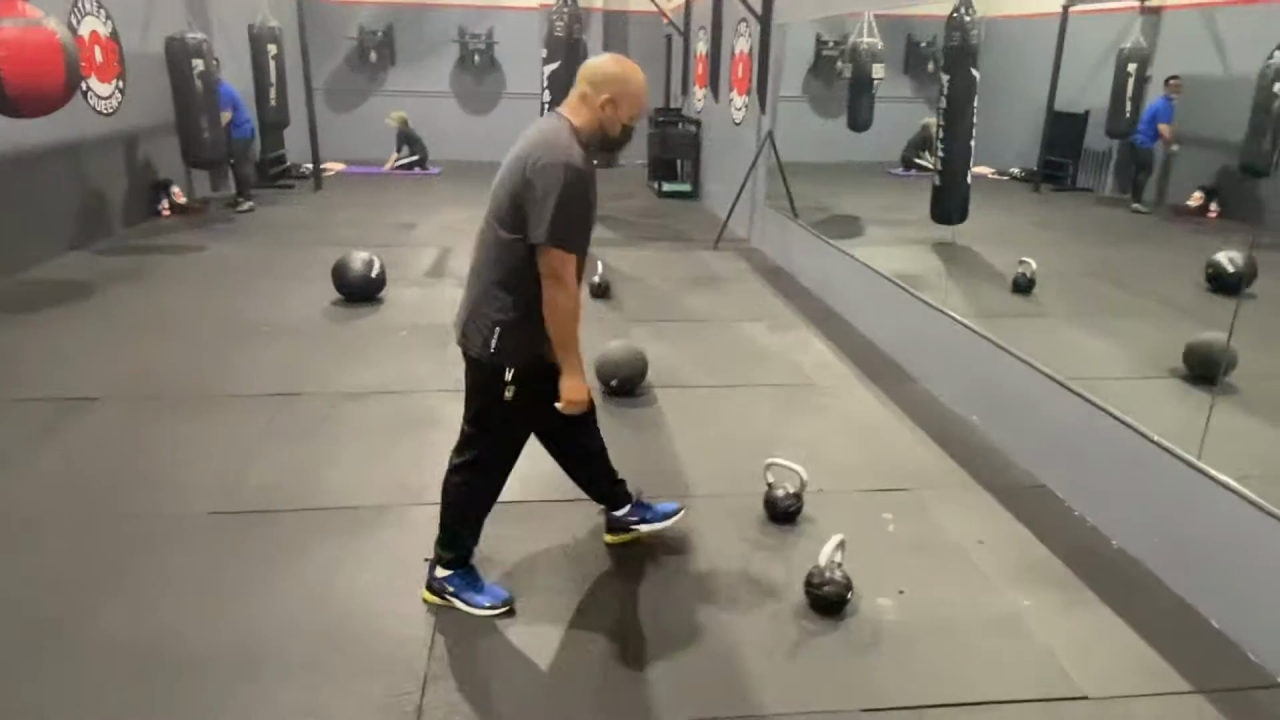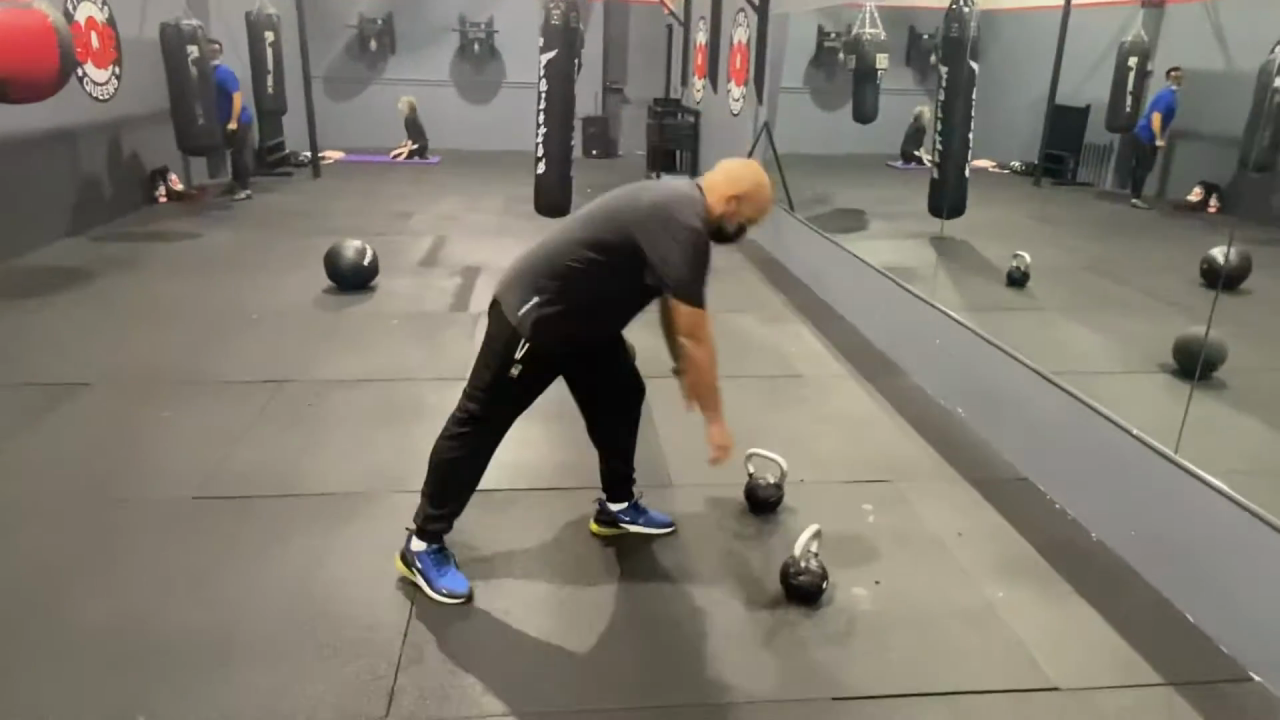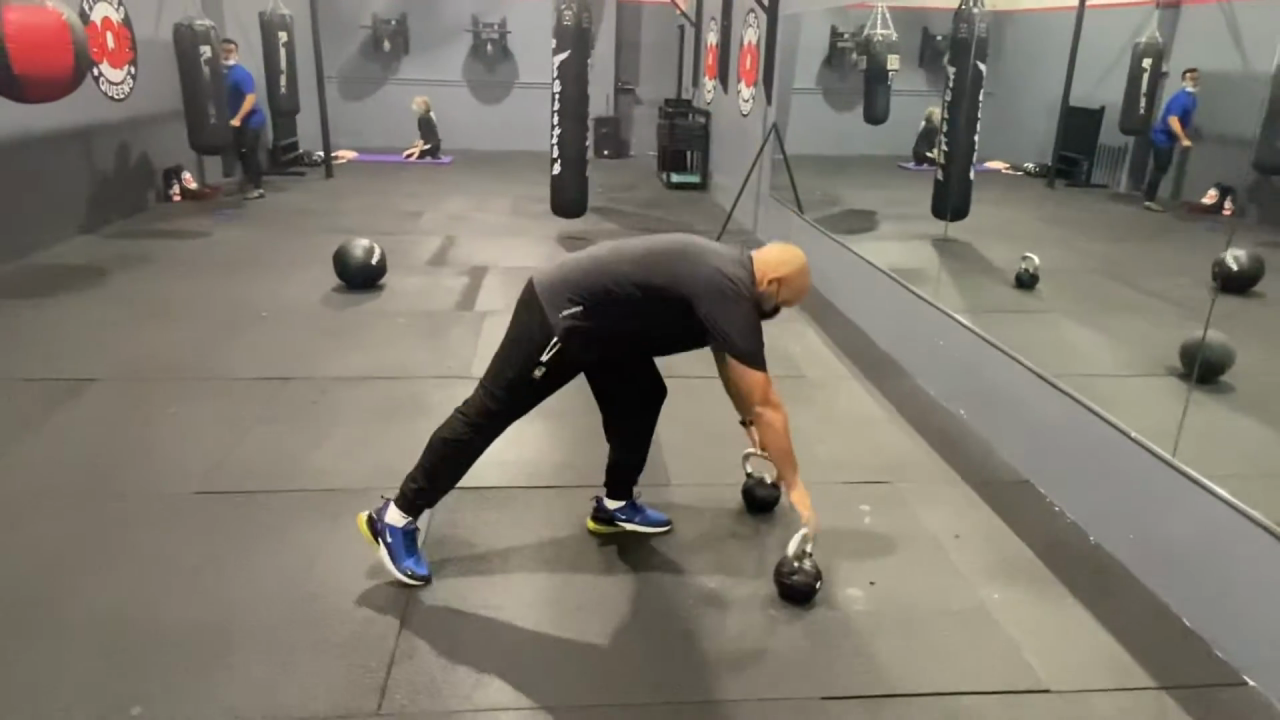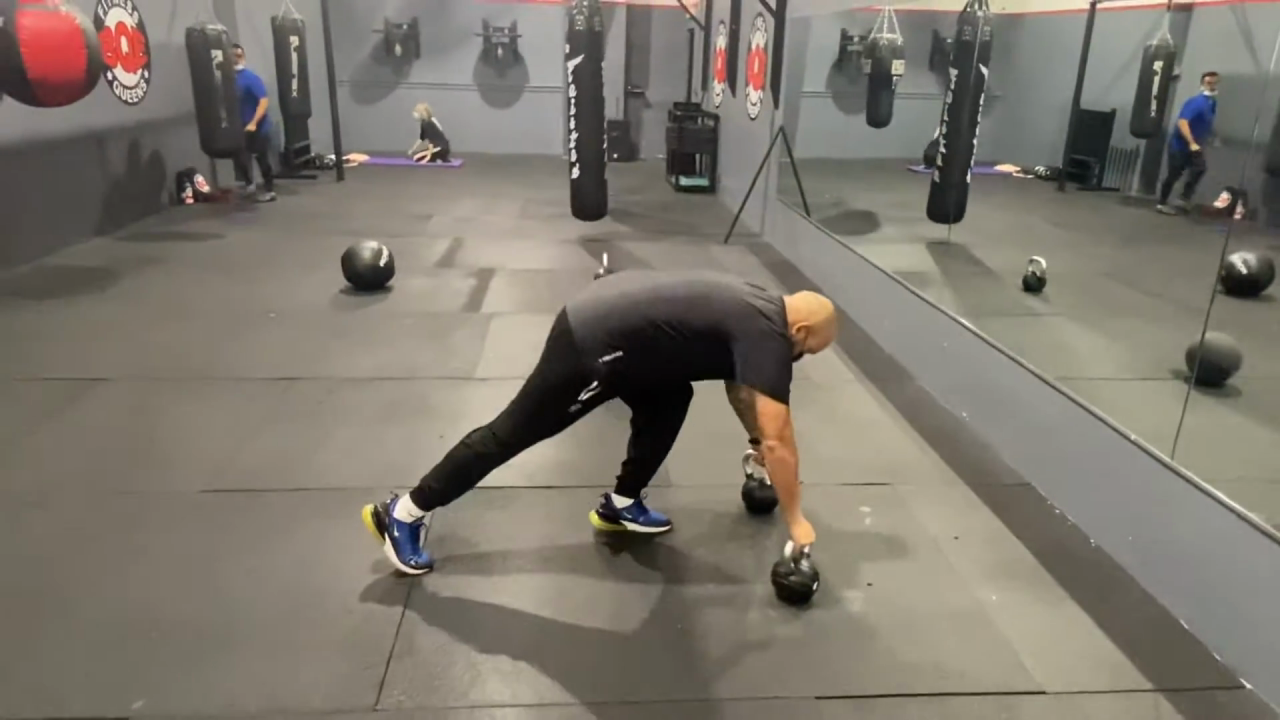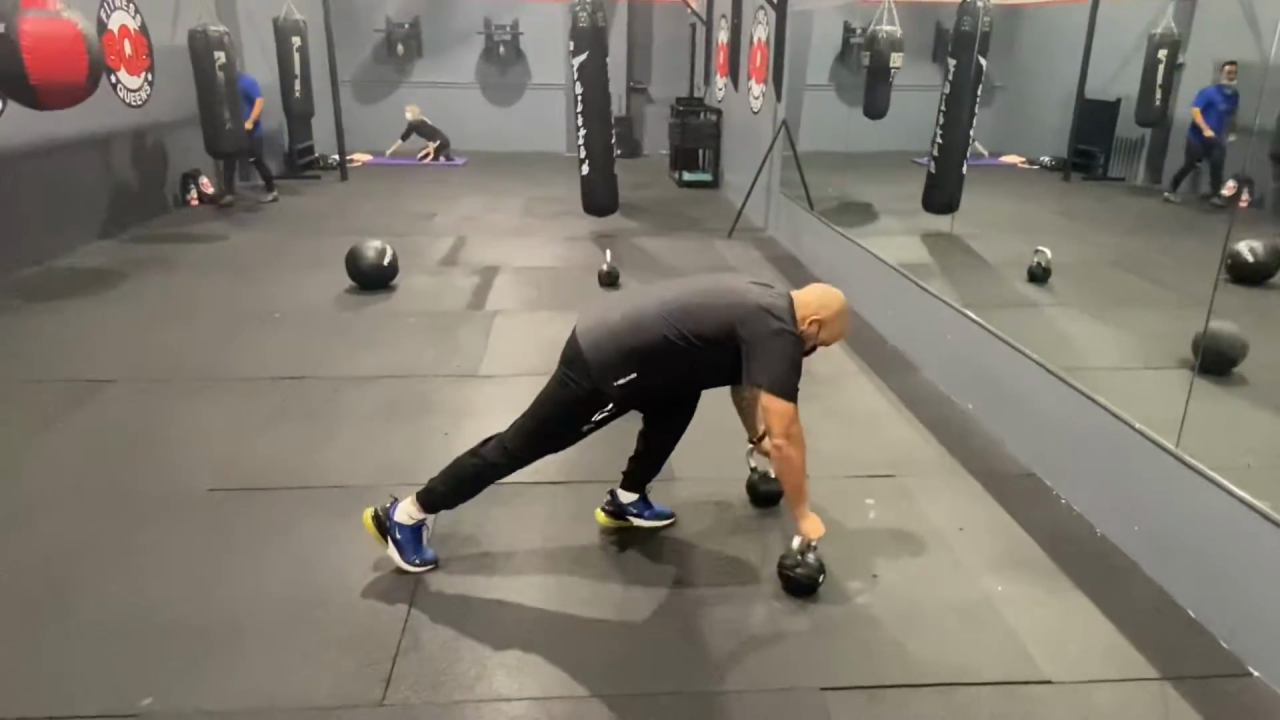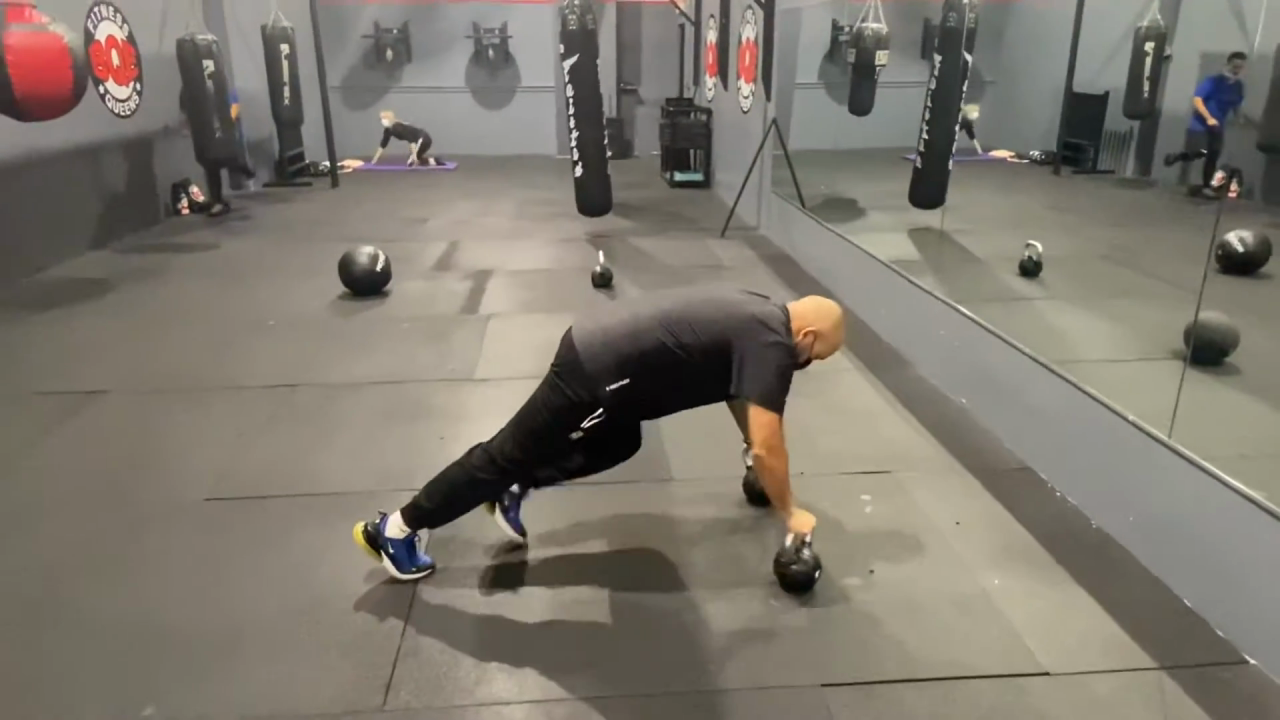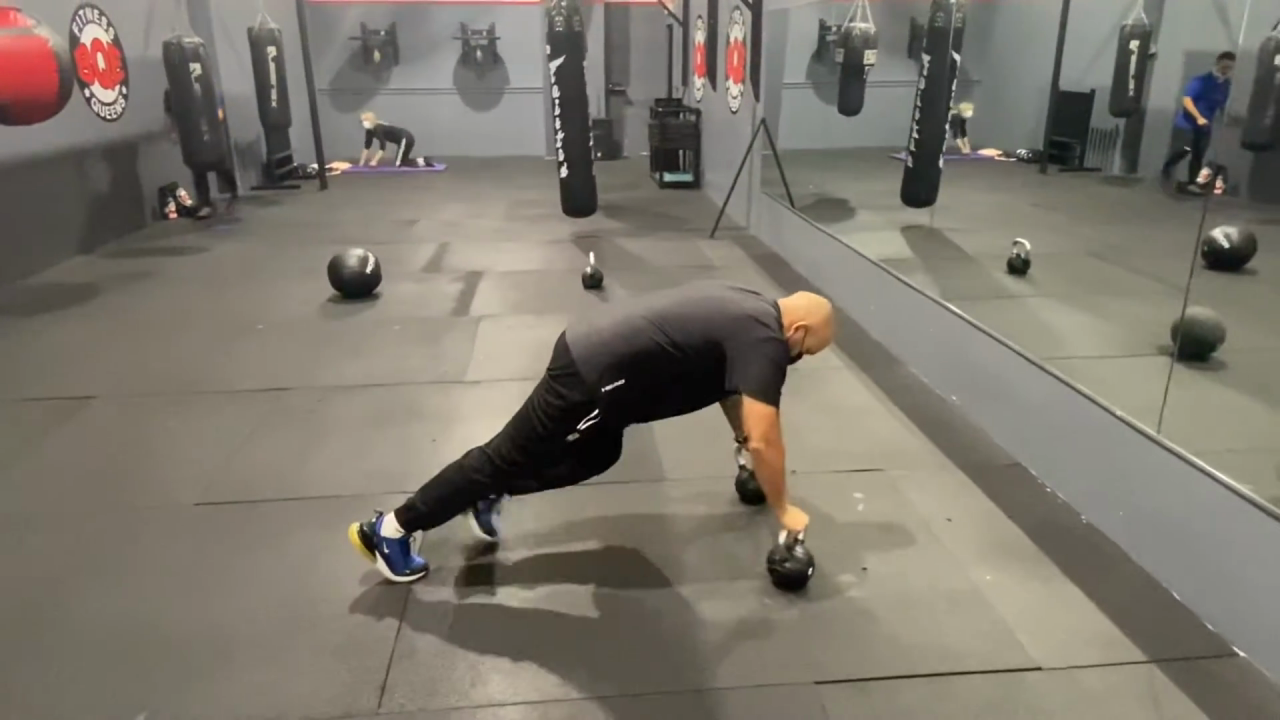
dt=0.3s
person 1, frame 1
left shoulder: (557, 138)
right shoulder: (563, 165)
right elbow: (559, 279)
right wrist: (571, 369)
left hip: (534, 325)
right hip: (503, 338)
left knee: (574, 418)
right knee: (485, 453)
left ankle: (620, 510)
right ankle: (447, 569)
person 1, frame 2
left shoulder: (680, 201)
right shoulder: (683, 227)
left elbow: (674, 309)
right elbow: (694, 337)
left wrist: (683, 370)
right wrist: (714, 420)
right hip: (534, 312)
left knee: (623, 396)
right knee: (481, 421)
left ankle: (617, 505)
right ankle: (424, 545)
person 1, frame 3
left shoulder: (730, 276)
right shoulder: (731, 296)
left elbow: (733, 365)
right elbow: (766, 405)
left wrist: (749, 420)
right wrist: (794, 486)
left hip: (591, 310)
right hip: (562, 310)
left knee: (643, 397)
right knee: (488, 412)
left ankle: (615, 505)
right ankle: (396, 518)
person 1, frame 4
left shoulder: (756, 312)
right shoulder: (766, 334)
left elbow: (739, 386)
right elbow: (779, 439)
left wrist: (758, 442)
right wrist: (795, 520)
left hip: (607, 317)
right hip: (592, 342)
left knee: (670, 401)
right knee: (514, 431)
left ankle: (622, 504)
right ankle: (403, 514)
person 1, frame 5
left shoulder: (763, 307)
right shoulder: (777, 334)
left elbow: (741, 379)
right elbow: (788, 437)
left wrist: (758, 437)
right wrist: (803, 517)
left hip: (609, 334)
right hip: (603, 364)
left knee: (680, 399)
right knee: (520, 445)
left ankle: (627, 500)
right ankle: (404, 516)
person 1, frame 6
left shoulder: (759, 317)
right shoulder: (772, 346)
left elbow: (736, 388)
right elbow: (767, 449)
left wrist: (752, 442)
right wrist: (789, 516)
left hip: (599, 343)
right hip: (598, 371)
left knee: (617, 445)
right knee: (511, 456)
left ankle: (510, 493)
right ankle: (395, 529)
person 1, frame 7
left shoulder: (749, 311)
right shoulder: (763, 341)
left elbow: (727, 382)
right elbow: (766, 440)
left wrist: (743, 441)
right wrist: (783, 510)
left hip: (592, 350)
right hip: (594, 375)
left knee: (597, 458)
right knee: (508, 457)
left ankle: (486, 494)
right ankle: (388, 530)
